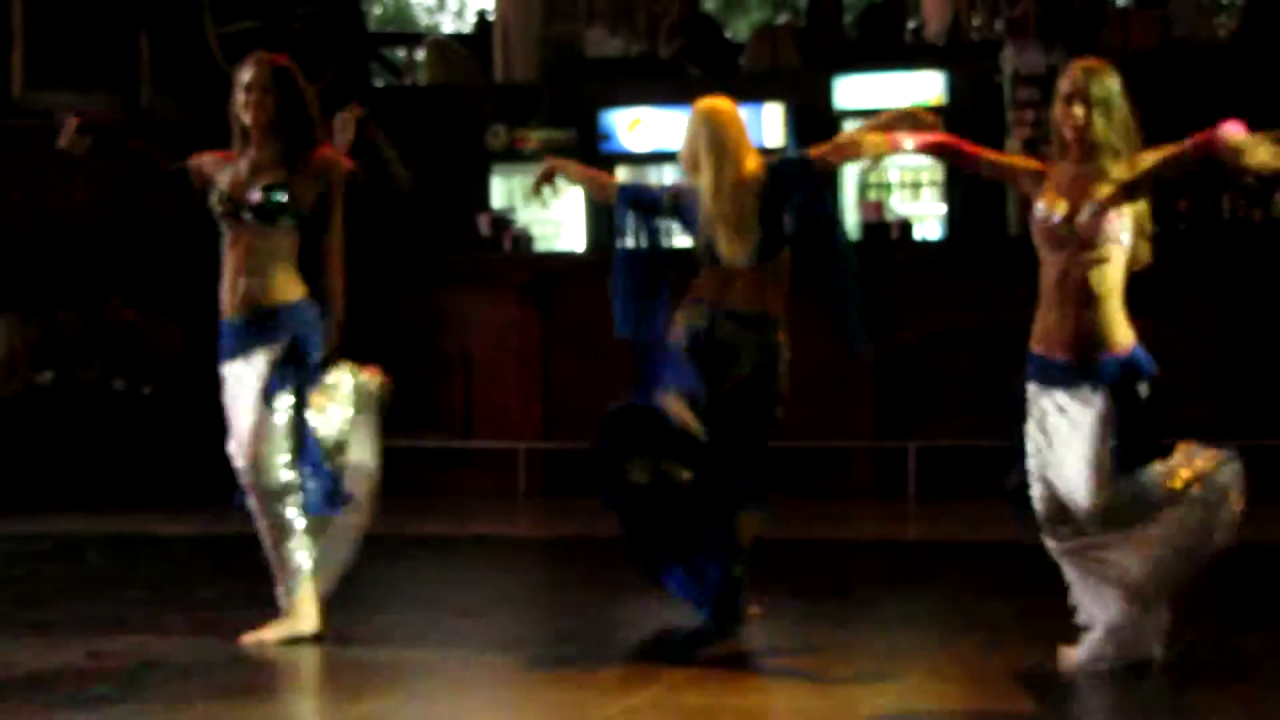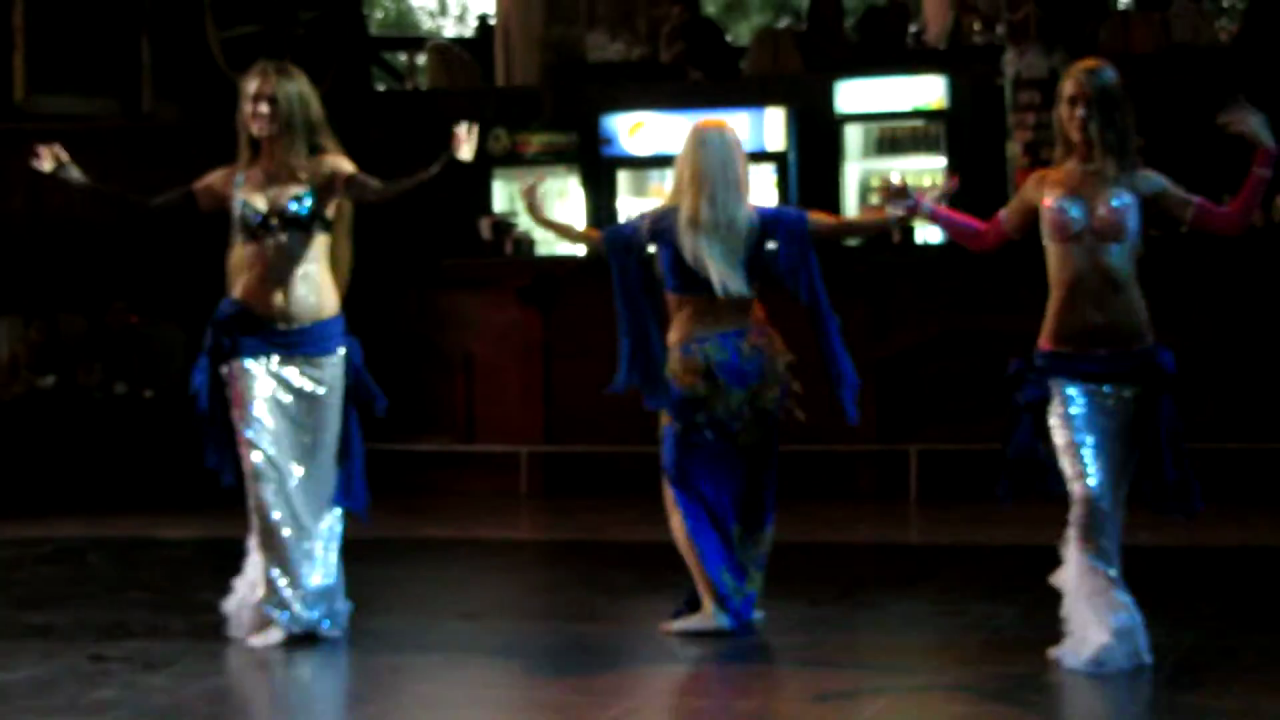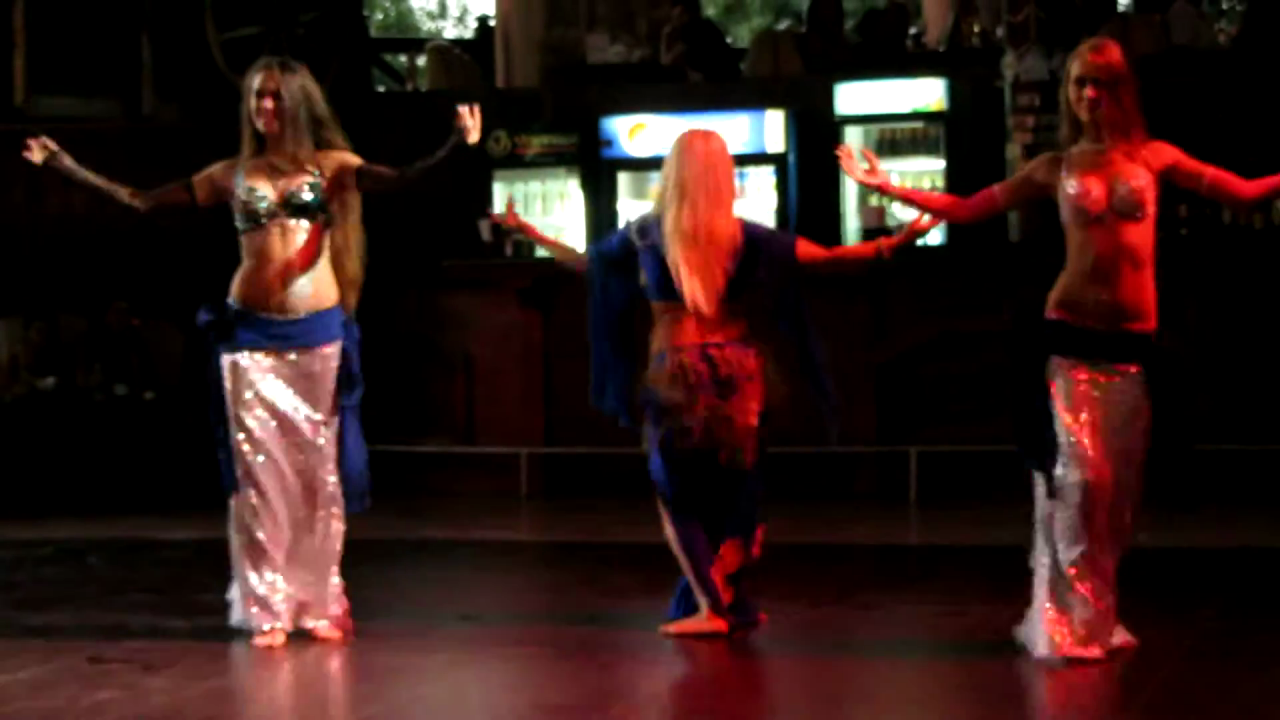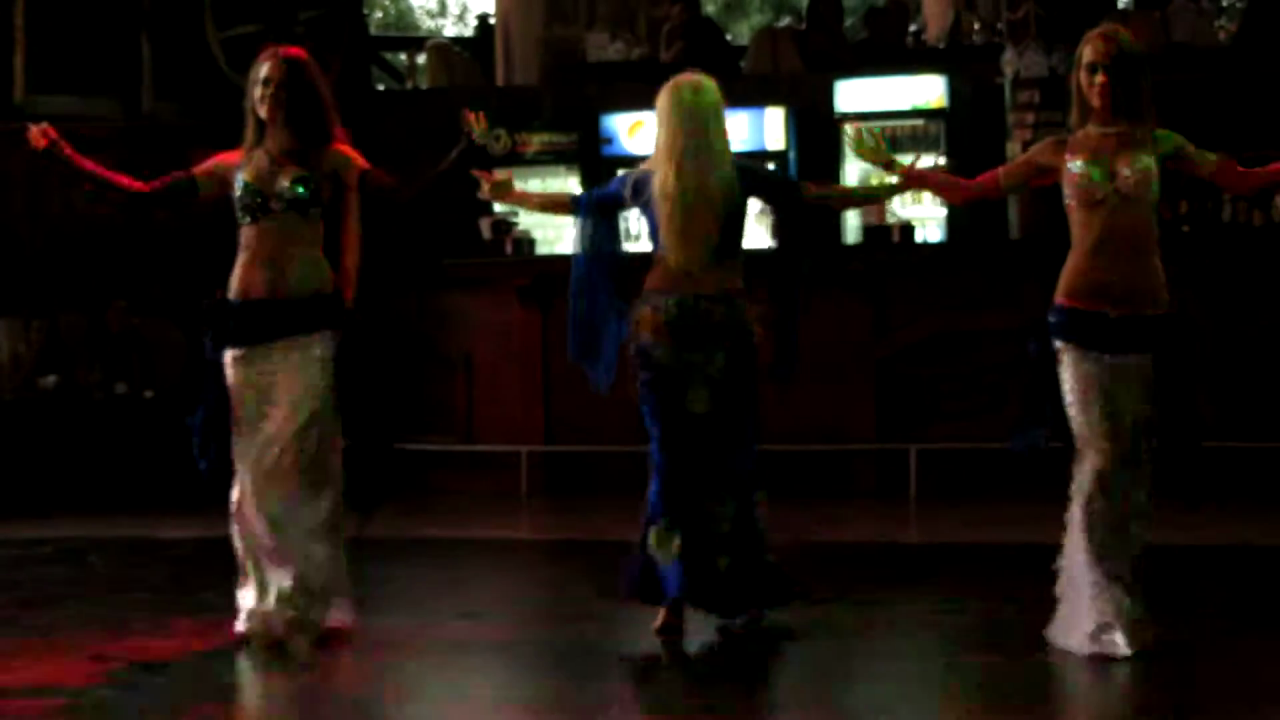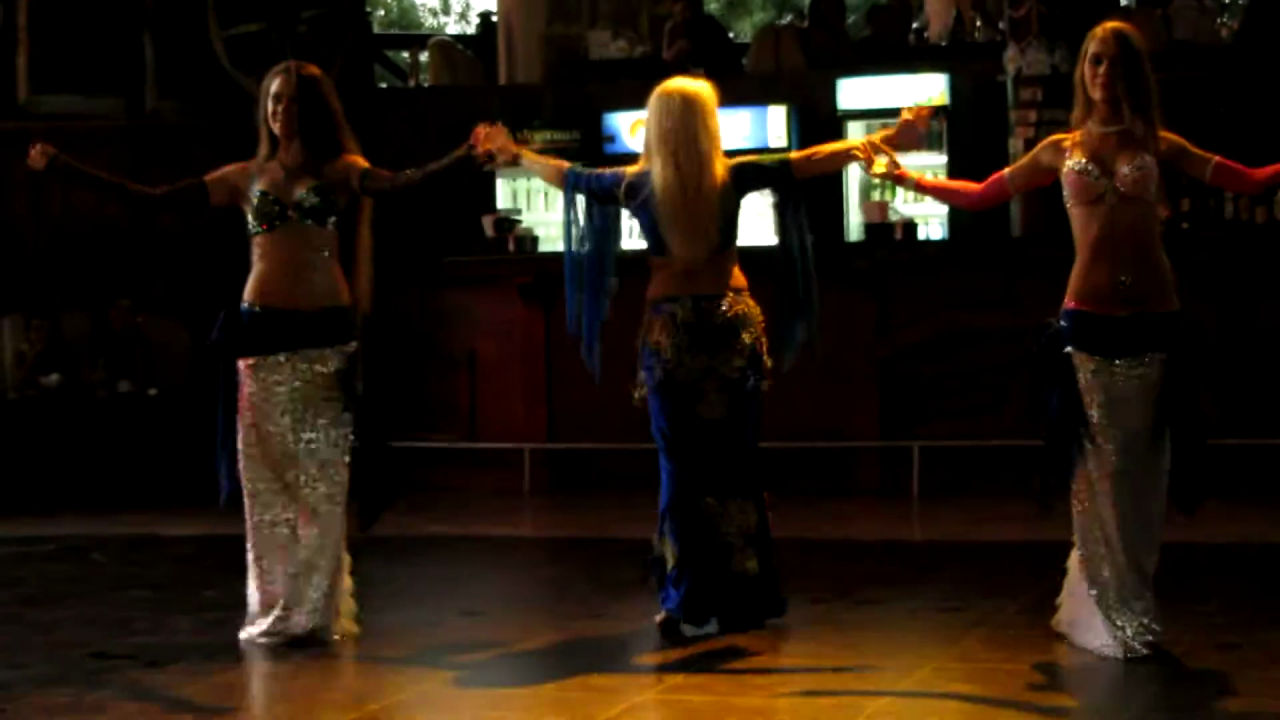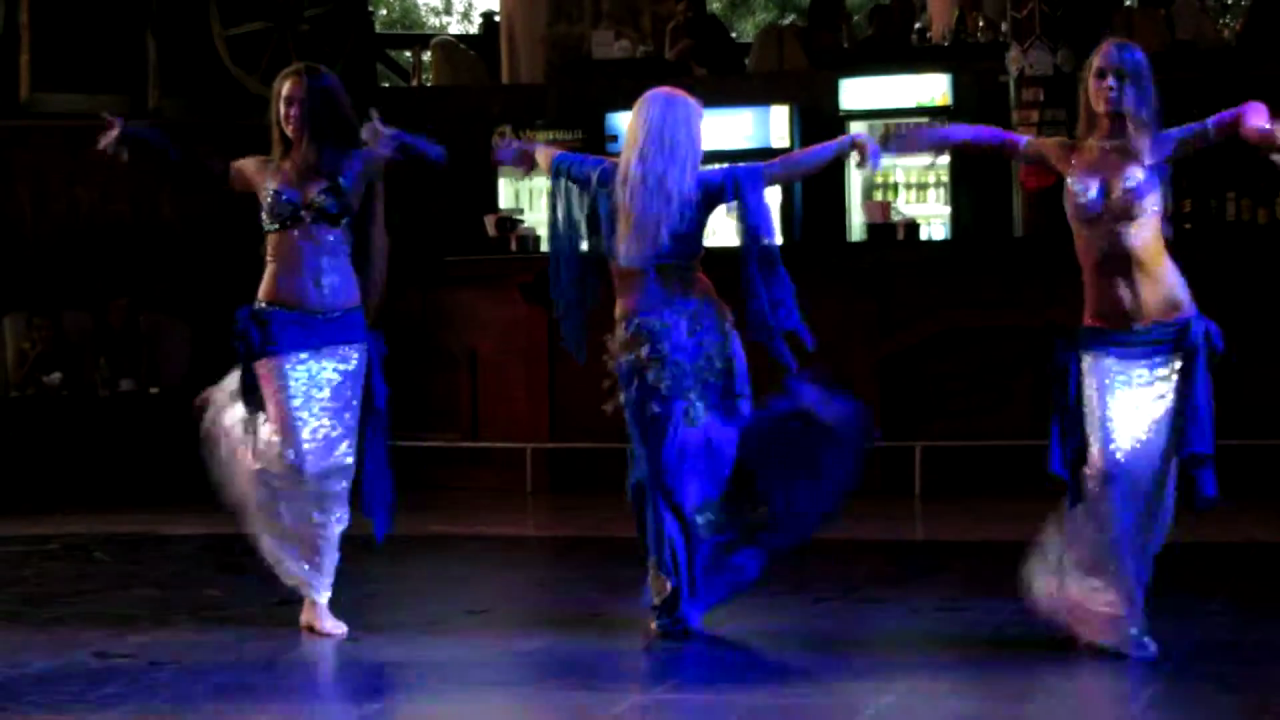
dt=0.4s
person 1, frame 1
left shoulder: (1133, 172)
right shoulder: (1040, 178)
left elbow: (1223, 139)
right elbow: (978, 158)
left wrist: (1228, 136)
right wrist: (911, 140)
left hip: (1111, 368)
right hip: (1048, 370)
left knee: (1085, 499)
right knee: (1057, 511)
right ankle: (1119, 627)
person 1, frame 2
left shoulder: (1140, 183)
right shoulder: (1043, 186)
left elbow: (1228, 222)
right elbow: (987, 238)
right wrist: (923, 204)
left hip: (1132, 358)
right hip: (1065, 361)
left knee: (1111, 498)
right knee: (1090, 495)
left ankle: (1099, 615)
right ankle: (1106, 631)
person 1, frame 3
left shoulder: (1154, 157)
right shoulder: (1053, 168)
right elbow: (965, 210)
right wrist: (885, 185)
left hip: (1133, 341)
right hip: (1070, 337)
left knee: (1119, 483)
right knee: (1082, 477)
left ankle: (1097, 616)
right ankle: (1068, 621)
person 1, frame 4
left shoulder: (1158, 144)
right shoulder: (1058, 150)
right elbow: (971, 190)
right wrist: (898, 168)
left hip: (1146, 320)
right hip: (1081, 320)
left knee: (1133, 467)
right knee: (1099, 465)
left ankle: (1115, 609)
right ankle: (1101, 619)
person 1, frame 5
left shoulder: (1160, 145)
right shoulder: (1059, 149)
right elbow: (979, 196)
right wrist: (903, 176)
left hip: (1156, 320)
right hip: (1090, 321)
left knee: (1145, 467)
right knee: (1103, 467)
left ankle: (1131, 610)
right ankle: (1113, 617)
person 1, frame 6
left shoulder: (1160, 148)
right shoulder: (1065, 154)
right elbow: (993, 138)
right wrist: (923, 137)
left hip: (1169, 332)
right hip: (1105, 338)
left knee: (1151, 476)
right knee: (1112, 465)
left ankle: (1114, 606)
right ankle: (1096, 605)
person 2, frame 1
left shoulder: (313, 163)
right shoulder: (221, 166)
right elbow: (151, 169)
right wrist: (88, 145)
left hip: (285, 328)
right hip: (236, 332)
left knee: (271, 462)
right knee: (259, 470)
right ankle: (302, 589)
person 2, frame 2
left shoulder: (325, 169)
right shoulder: (231, 180)
left elbow: (385, 194)
right elbow: (149, 209)
left wrist: (450, 163)
right wrist: (76, 176)
left hip: (318, 337)
right hip: (253, 338)
left knee: (316, 475)
right knee: (268, 470)
left ankle: (316, 600)
right ankle: (281, 603)
person 2, frame 3
left shoulder: (330, 164)
right shoulder: (232, 173)
left elbow: (400, 182)
right elbow: (143, 202)
left wrist: (459, 147)
right wrist: (64, 165)
left hip: (317, 330)
right hip: (250, 332)
left knee: (316, 470)
right knee: (258, 469)
left ankle: (320, 604)
right ankle: (268, 608)
person 2, frame 4
left shoulder: (331, 159)
right shoulder: (232, 164)
right elbow: (147, 193)
left wrist: (463, 149)
right wrist: (63, 152)
left hip: (311, 320)
right hip: (248, 322)
left knee: (307, 459)
right knee: (256, 465)
left ankle: (317, 603)
right ankle: (266, 604)
person 2, frame 5
left shoulder: (340, 168)
right shoulder: (245, 175)
left elbow: (402, 181)
right elbow: (157, 199)
left wrist: (463, 154)
right wrist: (65, 167)
left hip: (328, 331)
right hip: (264, 329)
left knee: (322, 470)
right knee: (271, 470)
left ankle: (321, 607)
right ankle: (278, 609)
person 2, frame 6
left shoulder: (355, 162)
right shoulder: (261, 170)
left elbow: (436, 157)
right elbow: (190, 164)
left wrist: (390, 137)
right wrist: (130, 136)
left hip: (343, 326)
right hip: (281, 325)
left knee: (336, 461)
right knee: (302, 455)
left ankle: (314, 596)
person 3, frame 1
left shoulder: (687, 196)
right shoulder: (772, 178)
left elbow: (613, 192)
left wrist: (561, 168)
right wrist: (898, 122)
left hip: (699, 329)
right hip: (757, 339)
right knee: (741, 469)
left ankle: (672, 411)
right ankle: (724, 600)
person 3, frame 2
left shoulder: (665, 222)
right shoulder: (758, 219)
left elbow: (595, 243)
right elbow: (842, 229)
left wrist: (541, 216)
right wrist: (902, 215)
left hip: (694, 361)
right hip: (754, 358)
left knee: (689, 487)
right knee: (750, 485)
left ankle: (716, 605)
right ankle: (743, 597)
person 3, frame 3
left shoulder: (648, 230)
right shoulder: (741, 232)
left elbow: (584, 261)
right elbow: (822, 257)
left wrist: (529, 233)
right wrist: (899, 241)
left hip: (677, 372)
right hip: (735, 369)
left knee: (680, 492)
right knee: (733, 490)
left ankle: (710, 607)
right ankle: (735, 602)
person 3, frame 4
left shoulder: (643, 180)
right shoulder: (739, 176)
left elbow: (574, 204)
right elbow: (825, 199)
left wrist: (511, 196)
right wrist: (896, 189)
left hip: (660, 321)
right hip: (724, 321)
left knee: (673, 457)
right knee: (730, 459)
left ankle: (673, 592)
right ankle: (740, 597)
person 3, frame 5
left shoulder: (634, 183)
right shoulder: (730, 176)
left elbow: (566, 175)
right elbow: (807, 162)
left wrist: (513, 152)
right wrist: (881, 141)
left hip: (667, 326)
right hip: (732, 321)
left knee: (682, 466)
right knee: (734, 461)
left ankle: (688, 600)
right ankle: (740, 598)
person 3, frame 6
left shoulder: (605, 177)
right shoulder: (699, 185)
left elbow: (550, 159)
right elbow: (781, 168)
left wrist: (525, 153)
right wrist: (849, 142)
left hip: (639, 336)
right hip: (700, 323)
left knee: (664, 470)
right knee: (724, 438)
left ankle: (675, 608)
